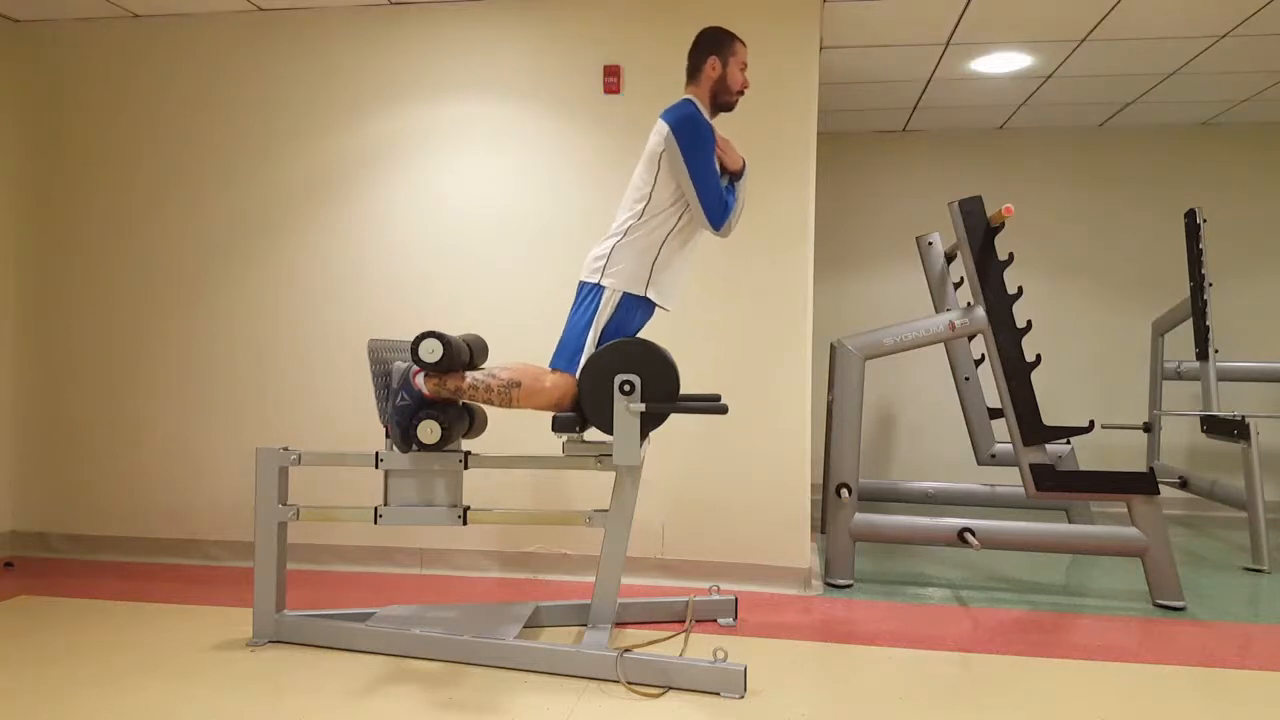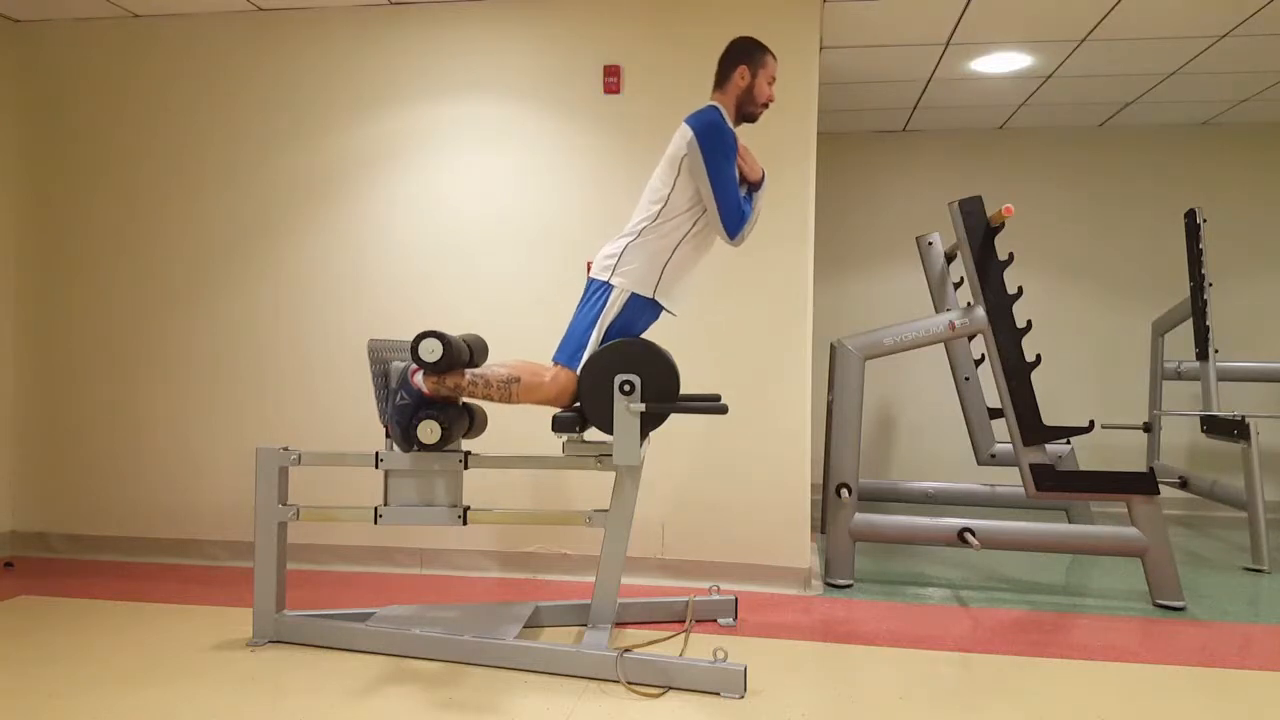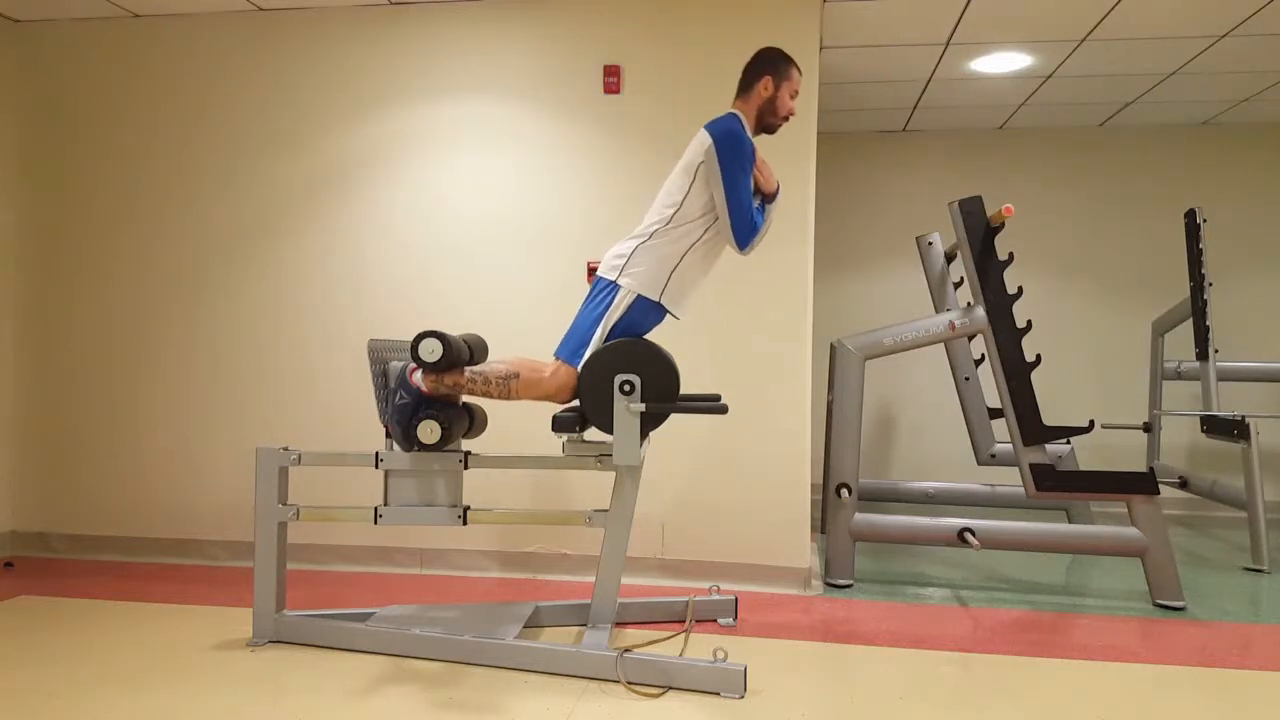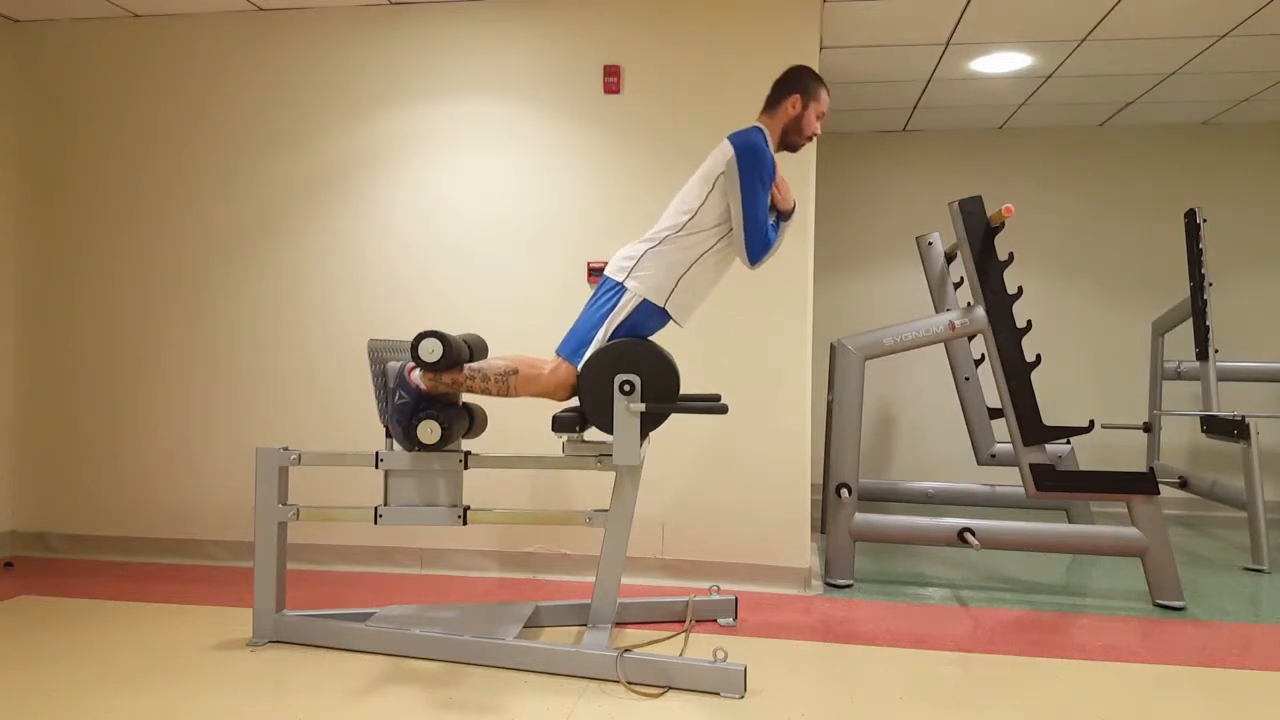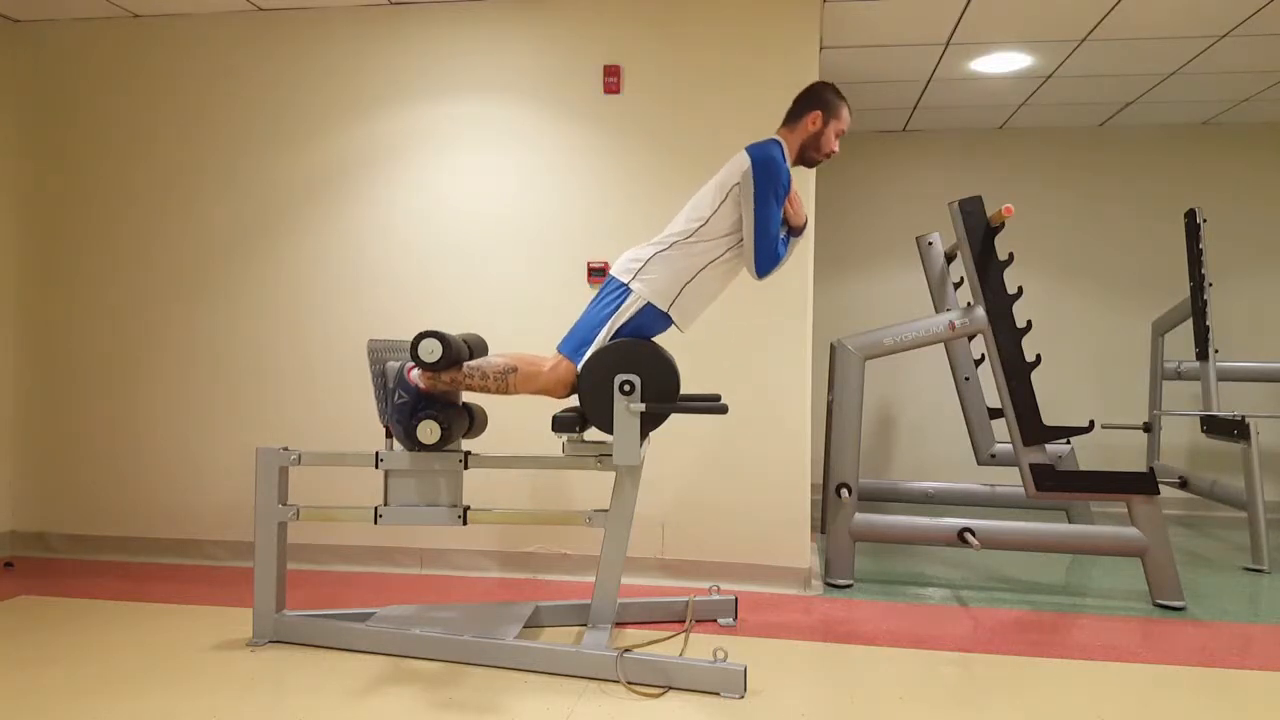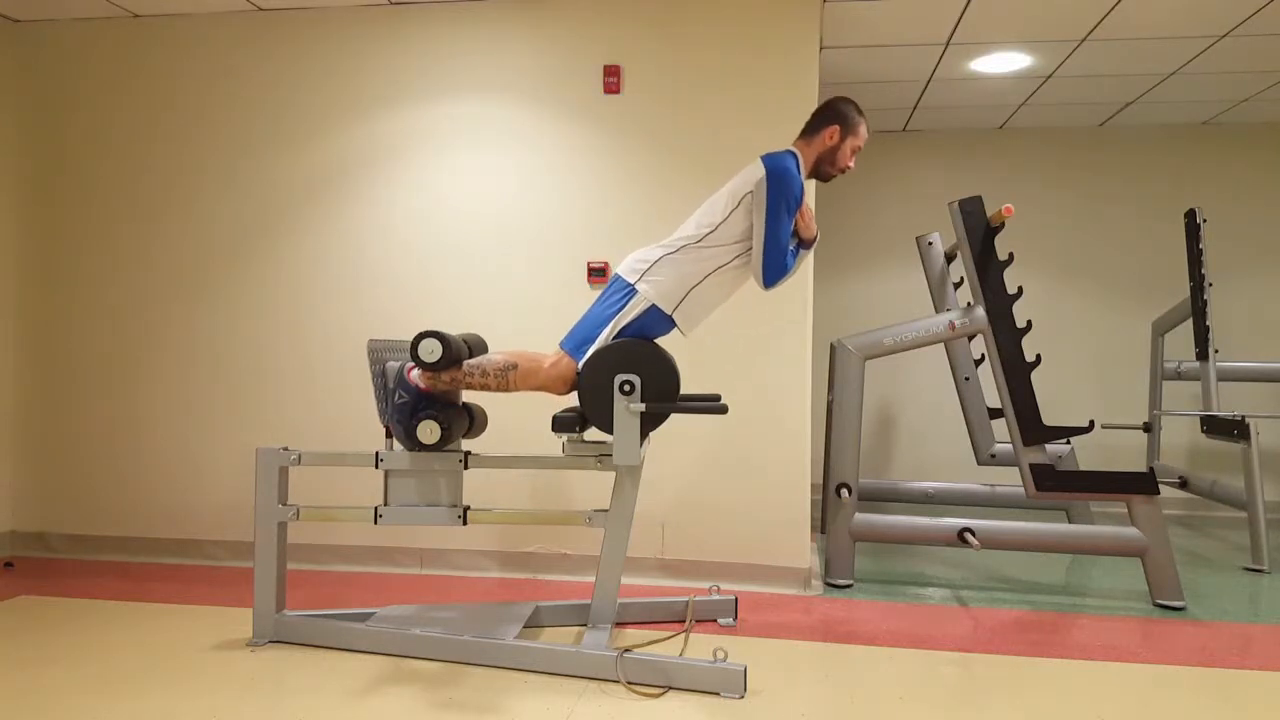
dt=0.3s
person 1, frame 1
left shoulder: (694, 127)
right shoulder: (689, 121)
left elbow: (725, 222)
right elbow: (717, 219)
left wrist: (735, 171)
right wrist: (730, 177)
left hip: (632, 284)
right hip: (620, 280)
left knee: (563, 386)
right knee: (559, 389)
left ankle: (430, 379)
right ankle: (421, 382)
person 1, frame 2
left shoulder: (714, 133)
right shoulder: (713, 128)
left elbow: (737, 229)
right elbow: (732, 228)
left wrist: (754, 182)
right wrist: (749, 187)
left hip: (638, 284)
right hip: (629, 280)
left knee: (564, 382)
right knee: (560, 385)
left ankle: (435, 378)
right ankle: (423, 381)
person 1, frame 3
left shoulder: (730, 140)
right shoulder: (732, 136)
left elbow: (744, 235)
right elbow: (742, 237)
left wrist: (768, 194)
right wrist: (764, 196)
left hip: (642, 286)
right hip: (637, 283)
left knee: (565, 380)
right knee: (559, 381)
left ankle: (437, 377)
right ankle: (423, 381)
person 1, frame 4
left shoulder: (750, 151)
right shoulder: (753, 150)
left elbow: (754, 247)
right elbow: (754, 251)
left wrist: (782, 211)
right wrist: (780, 215)
left hip: (646, 287)
right hip: (643, 285)
left knee: (561, 375)
right knee: (559, 378)
left ankle: (439, 373)
right ankle: (423, 379)
person 1, frame 5
left shoulder: (765, 164)
right shoulder: (769, 162)
left elbow: (762, 256)
right elbow: (762, 262)
left wrist: (794, 226)
right wrist: (794, 227)
left hip: (649, 289)
right hip: (648, 288)
left knee: (562, 375)
right knee: (557, 375)
left ankle: (439, 370)
right ankle: (421, 378)
person 1, frame 6
left shoulder: (779, 173)
right shoulder: (783, 173)
left elbow: (772, 267)
right elbow: (770, 273)
left wrist: (803, 240)
right wrist: (805, 239)
left hip: (653, 290)
right hip: (653, 291)
left knee: (560, 374)
right knee: (557, 372)
left ankle: (438, 372)
right ankle: (419, 378)
